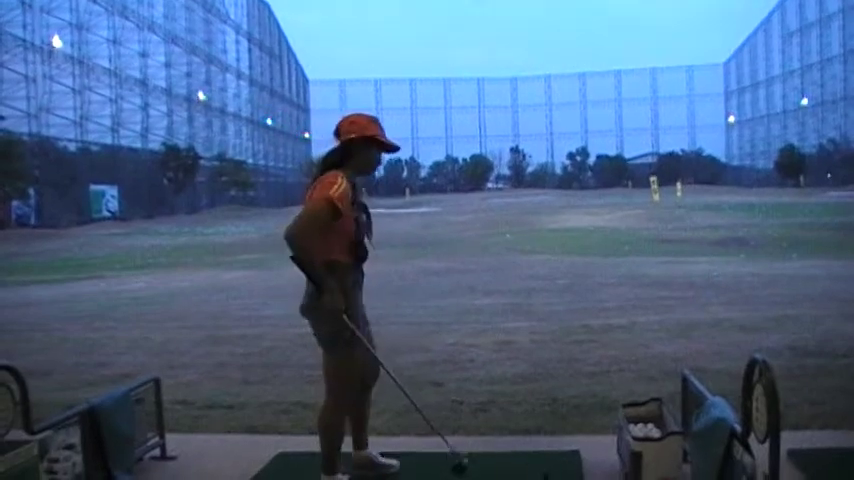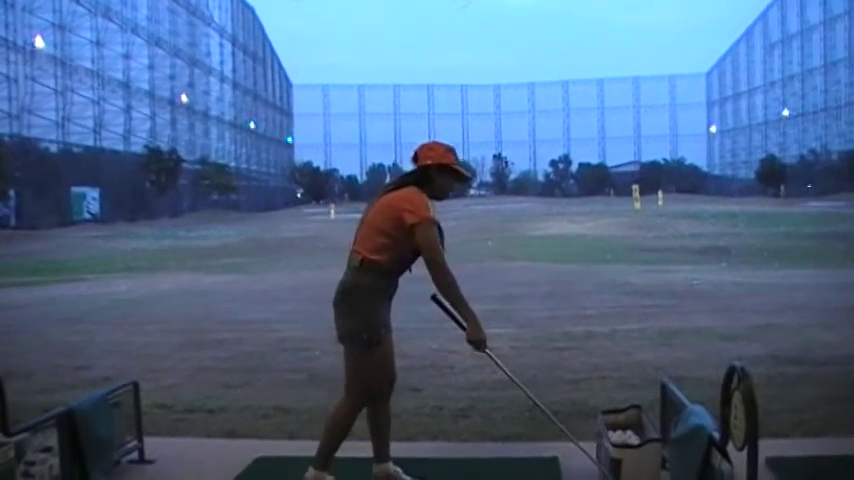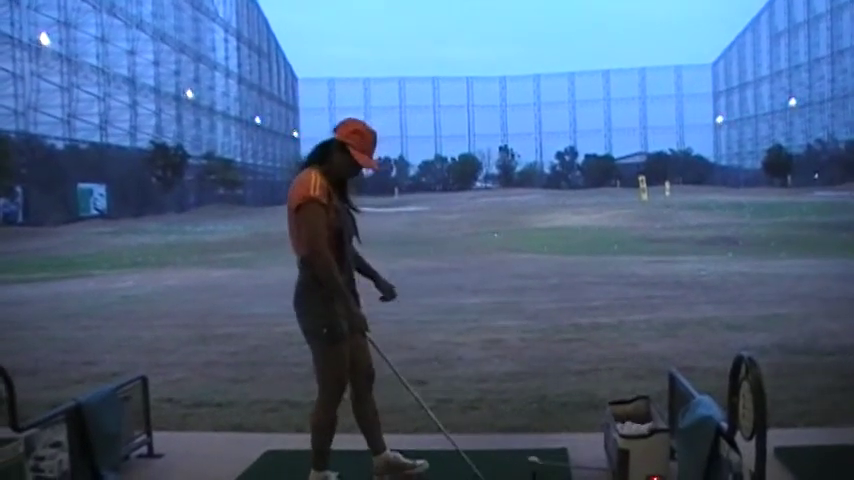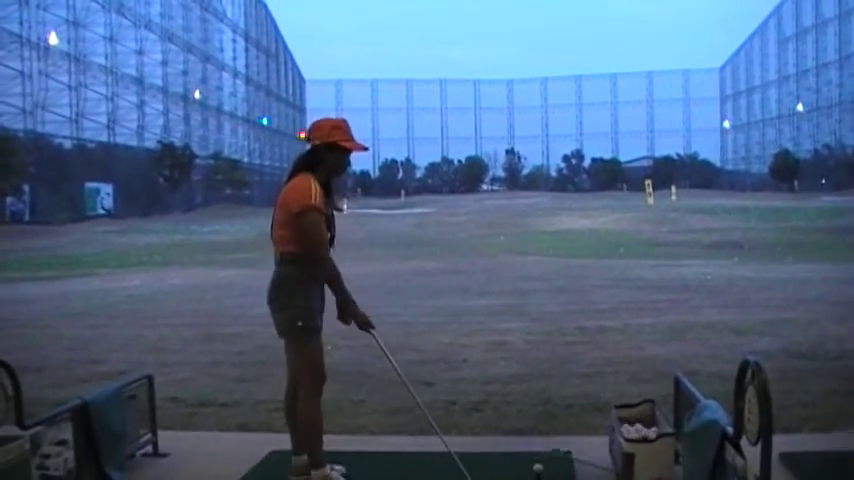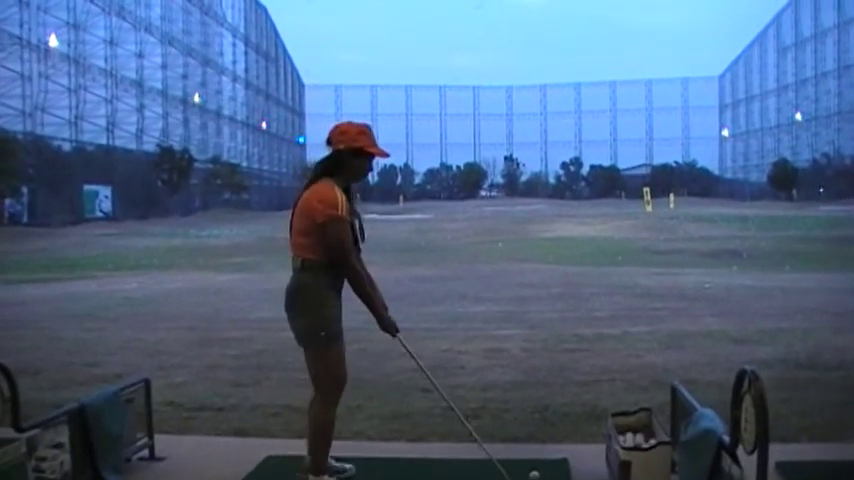
dt=1s
person 1, frame 1
left shoulder: (344, 186)
right shoulder: (336, 186)
right elbow: (295, 235)
right wrist: (327, 289)
left hip: (345, 294)
right hip: (334, 296)
left knee: (367, 372)
right knee: (340, 391)
person 1, frame 2
left shoulder: (401, 197)
right shoulder: (416, 203)
right elbow: (438, 269)
right wrist: (471, 322)
left hip: (370, 296)
right hip: (363, 298)
left knee: (383, 384)
right knee: (359, 394)
person 1, frame 3
left shoulder: (332, 189)
right shoulder: (311, 186)
right elbow: (319, 255)
left wrist: (376, 277)
right wrist: (349, 307)
left hip: (338, 295)
right hip: (320, 297)
left knee: (363, 377)
right knee: (332, 388)
person 1, frame 4
left shoulder: (314, 188)
right shoulder: (307, 191)
right elbow: (321, 257)
left wrist: (344, 300)
right wrist: (350, 306)
left hip: (300, 290)
right hip: (296, 291)
left knee: (300, 381)
right knee: (312, 383)
person 1, frame 5
left shoulder: (332, 193)
right shoulder: (330, 198)
left elbow: (353, 257)
right elbow: (349, 265)
left wrist: (379, 299)
right wrist: (379, 314)
left hip: (318, 295)
right hip: (314, 297)
left knee: (331, 383)
right knee: (329, 389)
